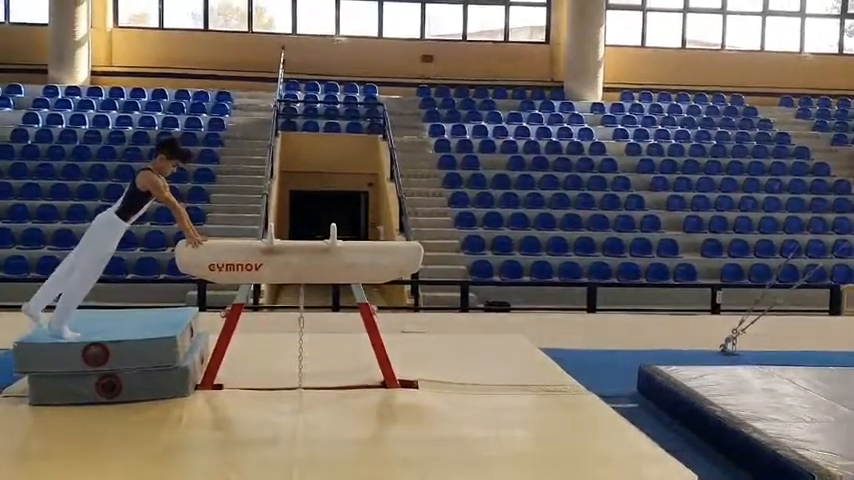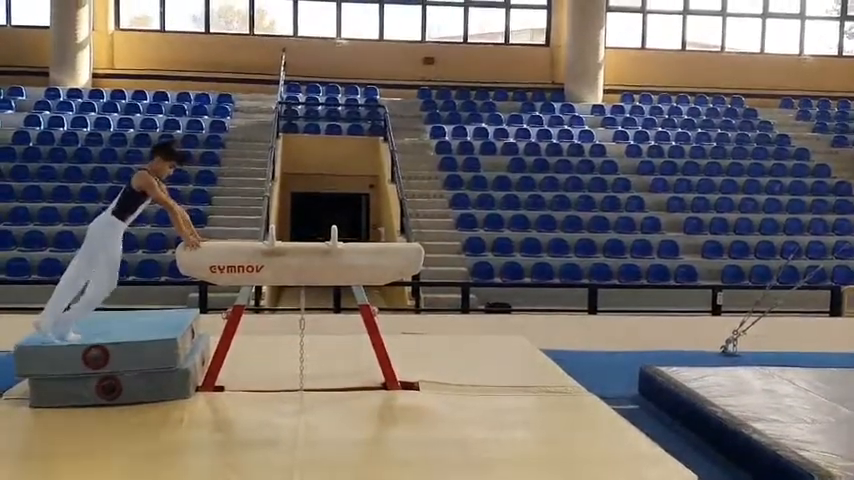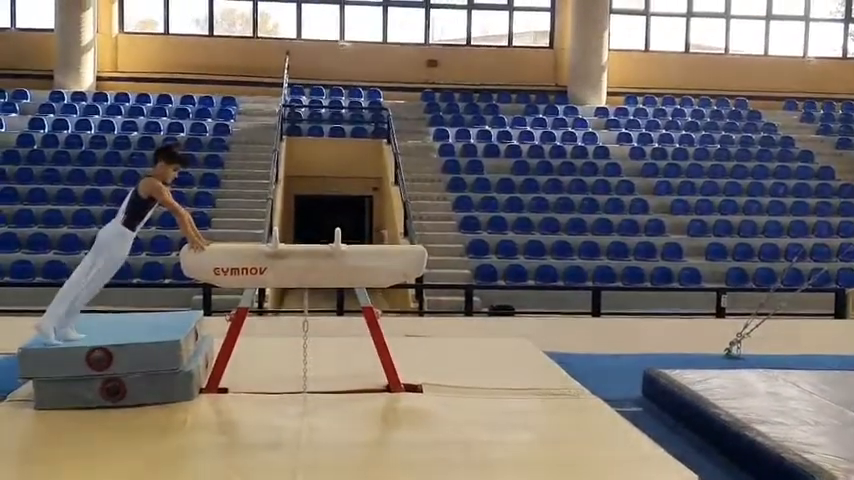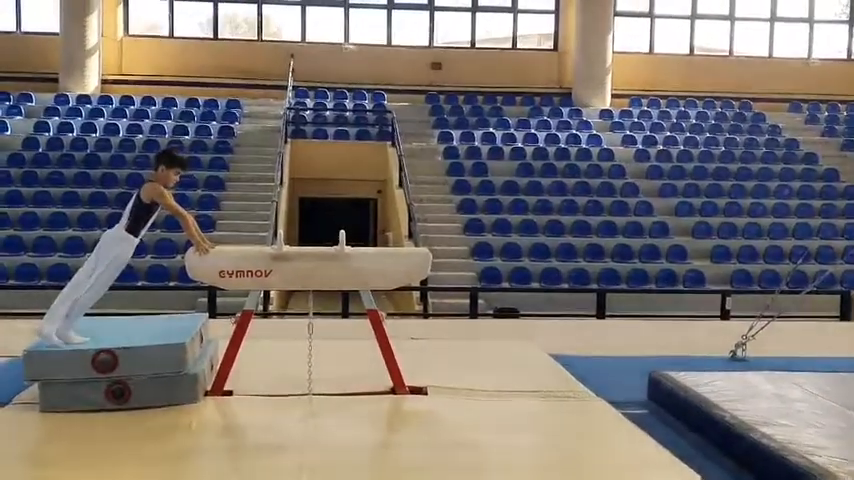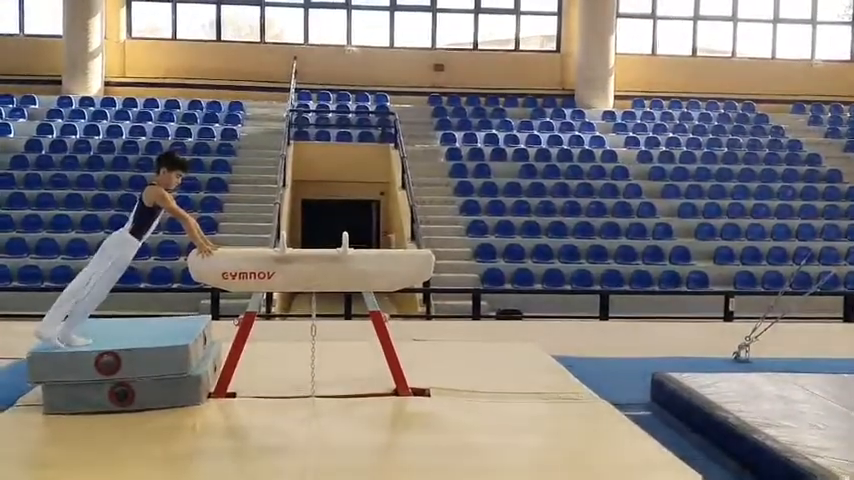
dt=0.4s
person 1, frame 1
left shoulder: (158, 180)
right shoulder: (150, 178)
left elbow: (177, 208)
right elbow: (175, 208)
left wrist: (194, 234)
right wrist: (190, 236)
left hip: (108, 223)
right hip: (110, 226)
left knee: (73, 266)
right knee: (84, 275)
left ankle: (35, 306)
right ankle: (58, 324)
person 1, frame 2
left shoulder: (156, 183)
right shoulder: (144, 177)
left elbow: (177, 210)
right elbow: (171, 210)
left wrist: (195, 236)
right wrist: (185, 237)
left hip: (108, 228)
right hip: (109, 228)
left knee: (76, 276)
right knee: (105, 283)
left ankle: (48, 321)
right ankle: (63, 324)
person 1, frame 3
left shoulder: (160, 187)
right shoulder: (153, 185)
left elbow: (182, 213)
right elbow: (178, 213)
left wrist: (199, 238)
right wrist: (192, 240)
left hip: (114, 233)
right hip: (119, 237)
left knee: (82, 280)
right knee: (89, 284)
left ankle: (50, 323)
right ankle: (60, 326)
person 1, frame 4
left shoulder: (161, 191)
right shoulder: (154, 189)
left elbow: (185, 216)
right elbow: (182, 216)
left wrist: (204, 241)
right wrist: (197, 243)
left hip: (118, 239)
right hip: (122, 242)
left knee: (82, 283)
right knee: (91, 287)
left ankle: (51, 326)
right ankle: (58, 329)
person 1, frame 5
left shoulder: (162, 193)
right shoulder: (156, 192)
left elbow: (188, 219)
right elbow: (184, 219)
left wrist: (206, 243)
right wrist: (200, 245)
left hip: (123, 243)
right hip: (124, 244)
left knee: (87, 284)
right knee: (94, 289)
left ankle: (49, 327)
right ankle: (65, 333)
